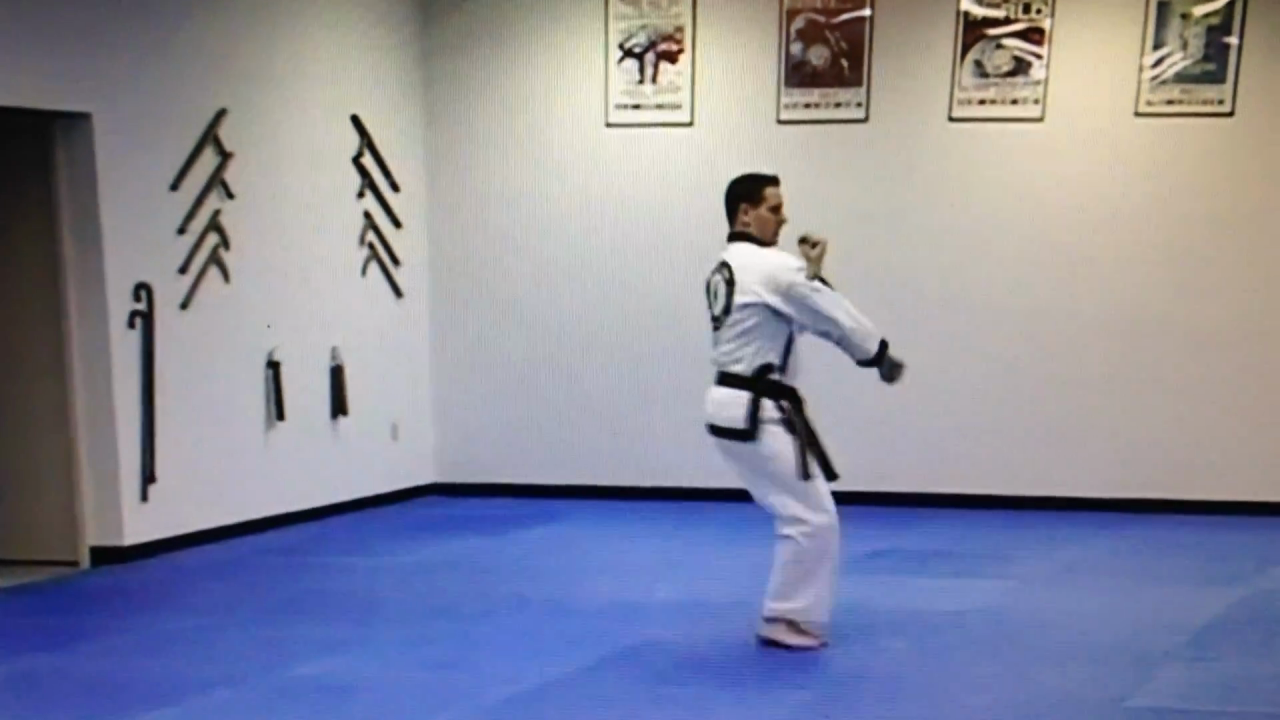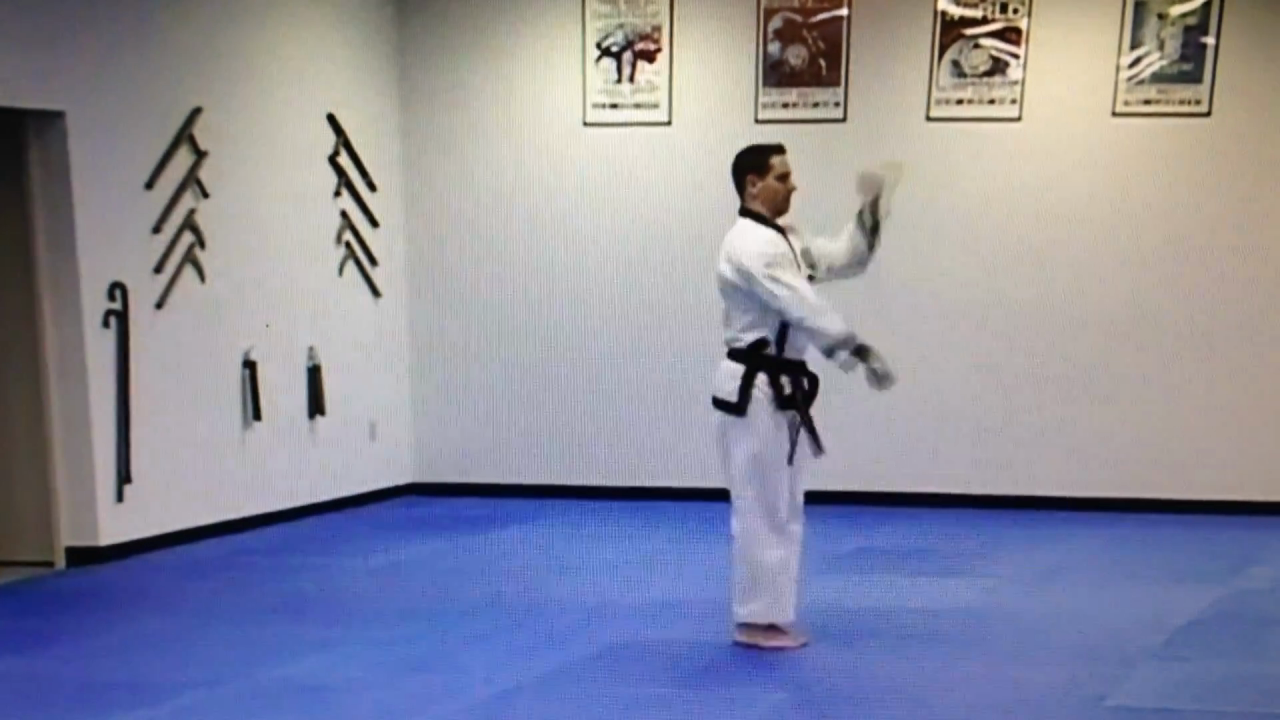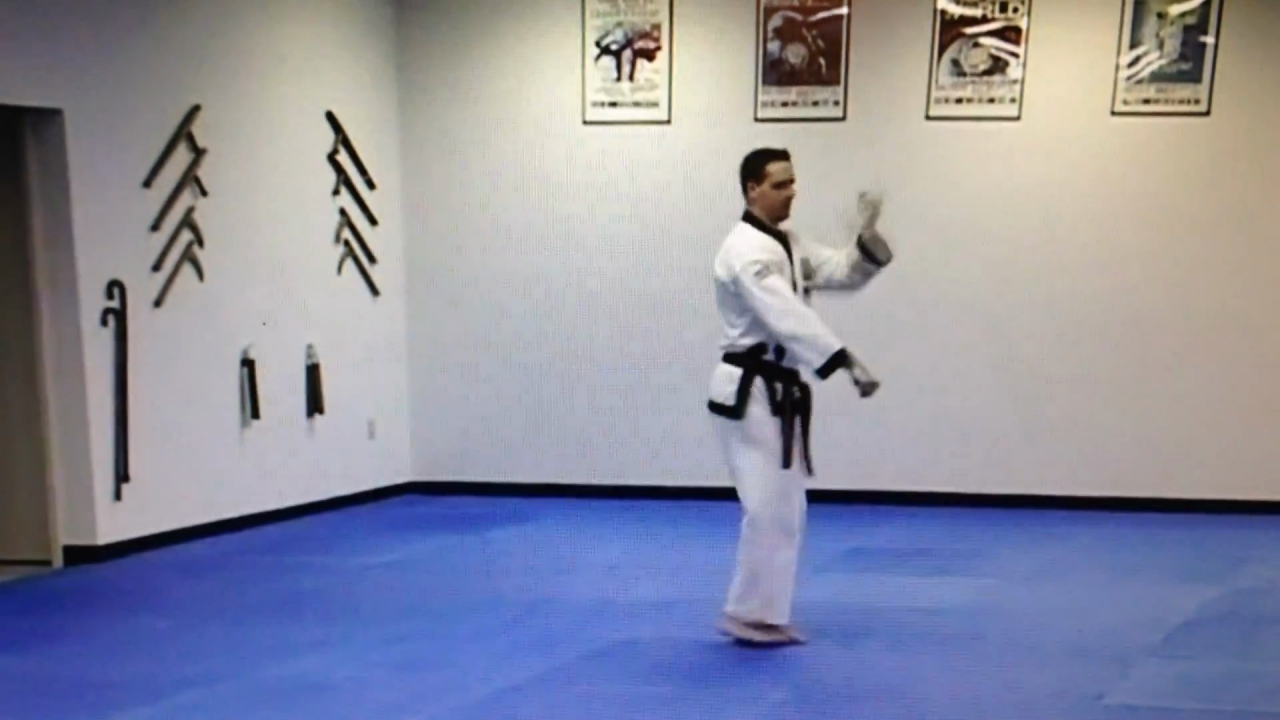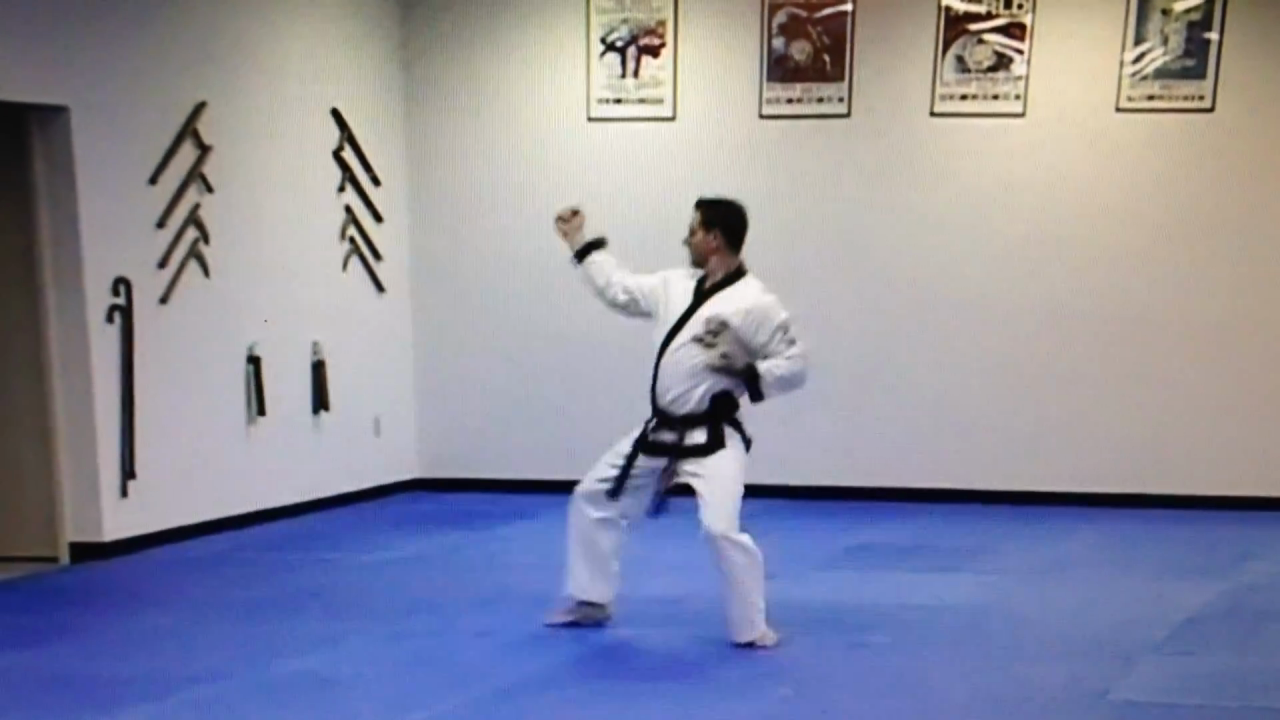
dt=0.7s
person 1, frame 1
left shoulder: (728, 269)
right shoulder: (771, 266)
right elbow: (835, 317)
left wrist: (811, 272)
right wrist: (880, 354)
left hip: (750, 408)
right hip: (756, 414)
left knee: (808, 516)
right knee: (813, 519)
left ankle: (797, 617)
right ankle: (781, 618)
person 1, frame 2
left shoulder: (783, 238)
right shoulder: (748, 242)
left elbow: (842, 258)
right elbow: (802, 306)
left wrist: (868, 215)
right wrist: (861, 352)
left hip: (781, 386)
right hip: (753, 389)
left knee: (783, 507)
right knee: (761, 509)
left ankle: (771, 614)
right ankle: (756, 620)
person 1, frame 3
left shoulder: (785, 245)
right shoulder: (745, 249)
left elbow: (842, 274)
right elbow: (786, 320)
left wrist: (866, 241)
right wrist: (848, 364)
left hip: (780, 393)
right hip: (749, 393)
left knee: (787, 512)
right knee: (769, 509)
left ankle: (765, 613)
right ankle: (748, 613)
person 1, frame 4
left shoulder: (755, 304)
right shoulder: (676, 284)
left elbow: (794, 366)
right elbow: (623, 292)
left wrist: (747, 374)
right wrist: (582, 245)
left hip: (711, 440)
right hip: (659, 433)
left knee: (722, 529)
right knee: (593, 500)
left ankle: (751, 627)
right ankle: (590, 601)
